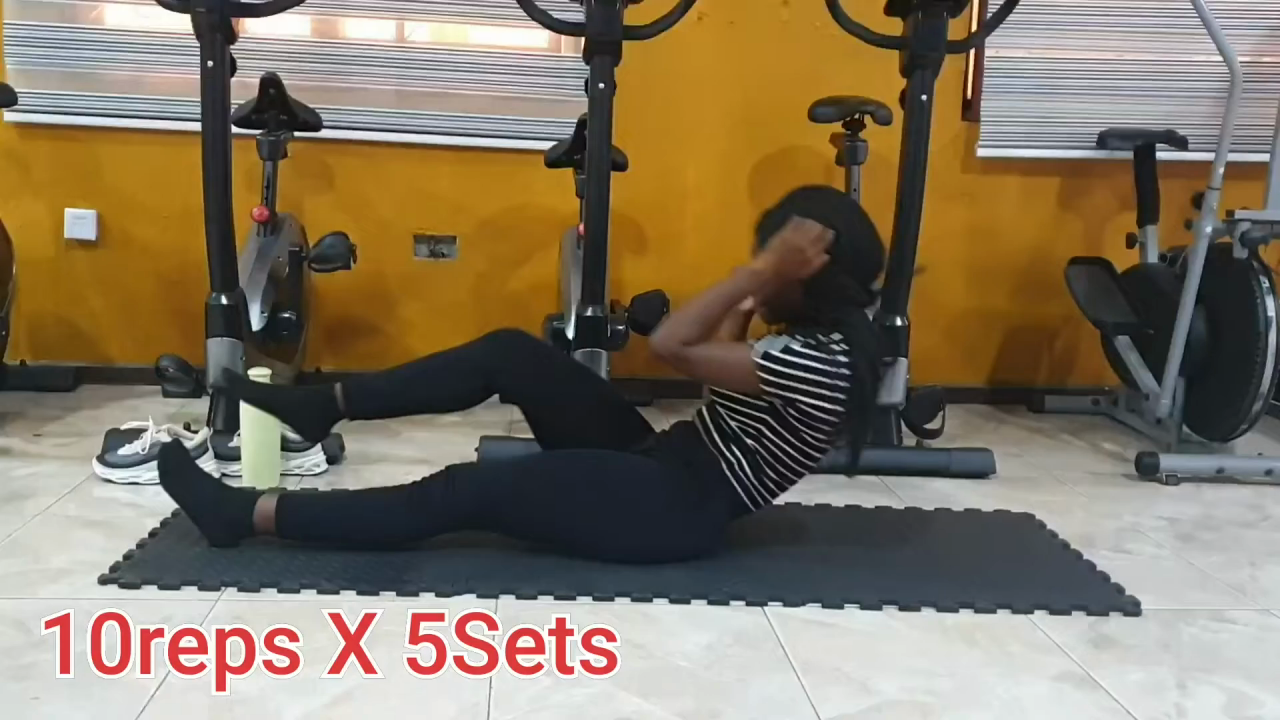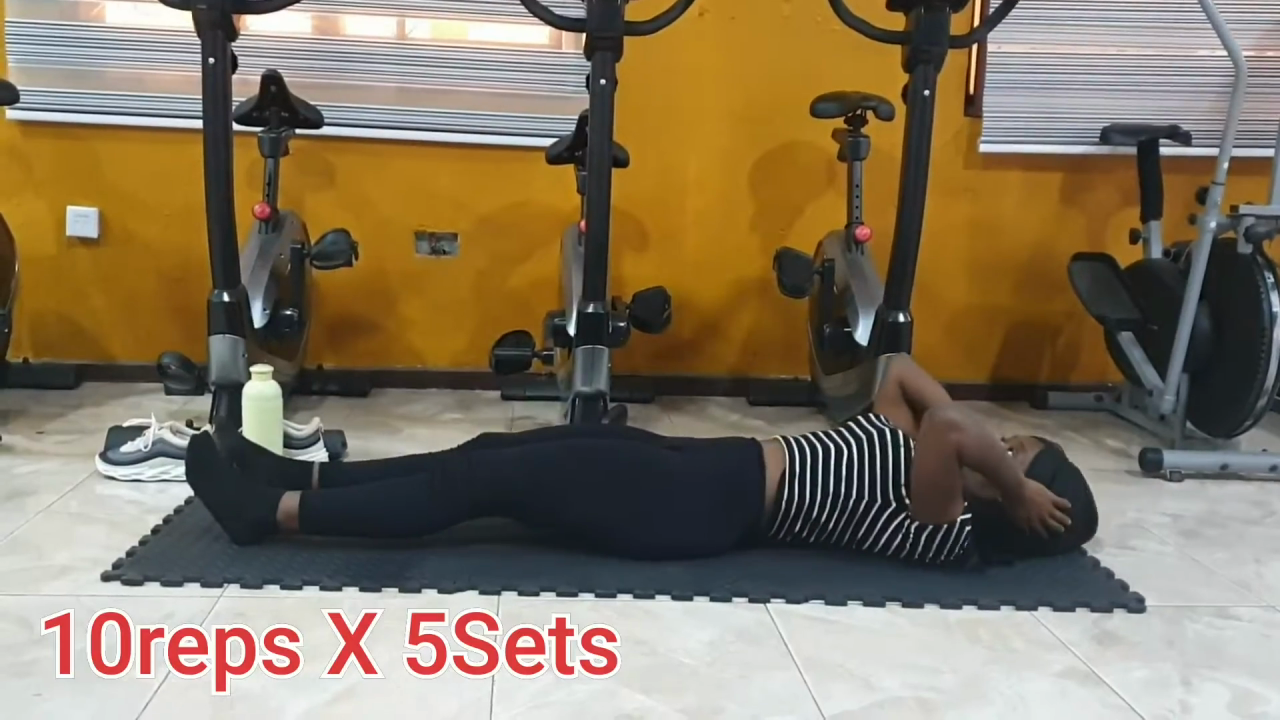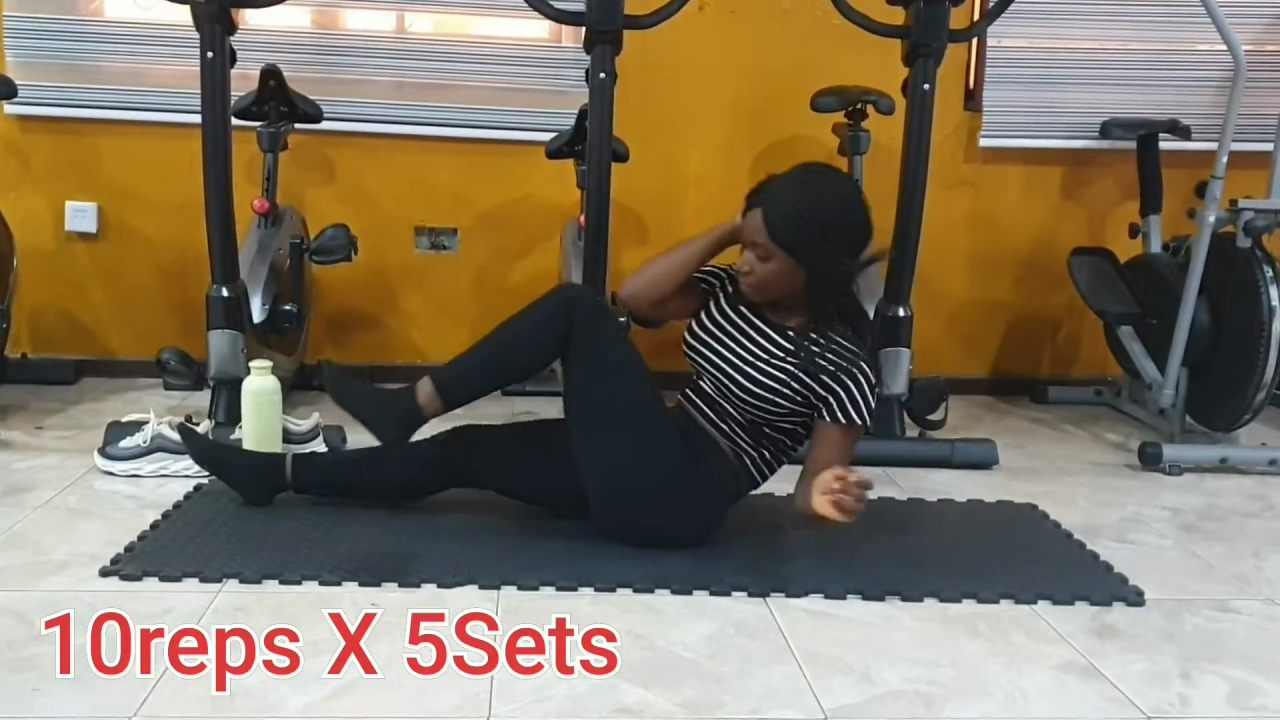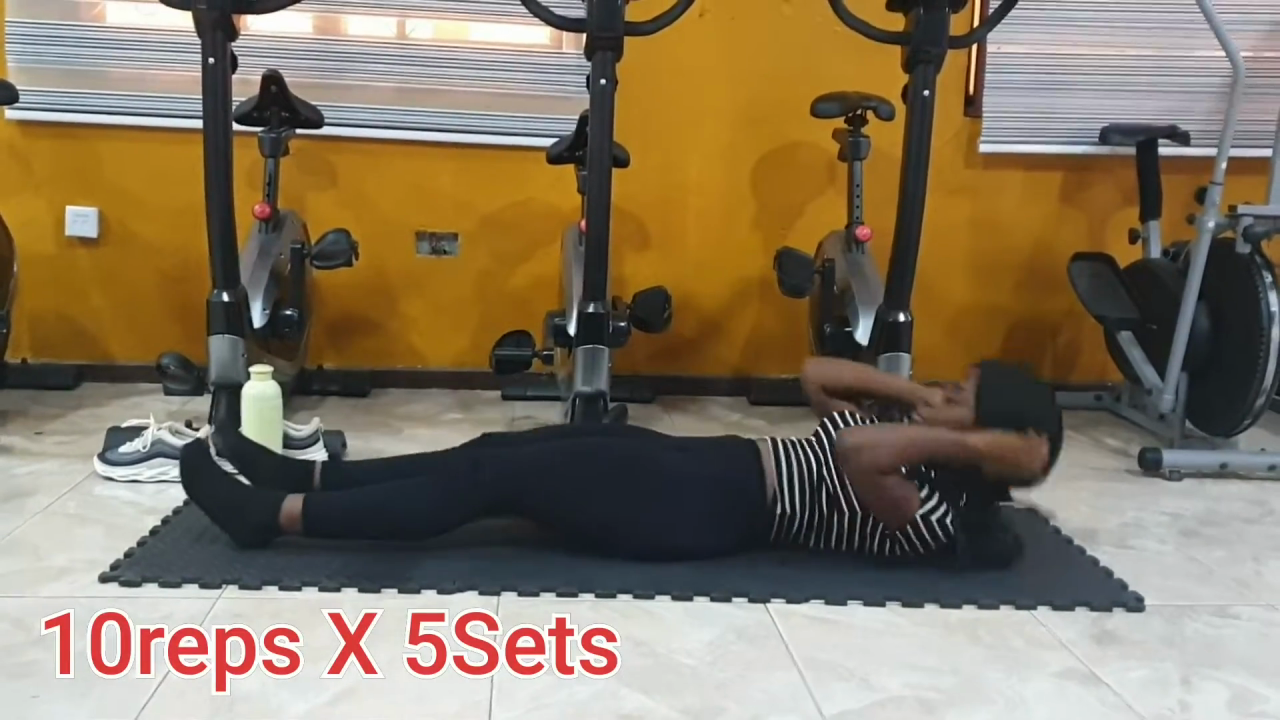
dt=1s
person 1, frame 1
left shoulder: (821, 365)
right shoulder: (809, 340)
left elbow: (670, 345)
right elbow: (704, 352)
left wrist: (758, 277)
right wrist: (746, 302)
left hip: (675, 510)
right hip: (655, 464)
left knee: (461, 495)
right knee: (510, 353)
left ankle: (248, 514)
right ankle: (321, 405)
person 1, frame 2
left shoulder: (945, 526)
right shoulder: (906, 450)
left elbow: (951, 431)
right elbow: (898, 370)
left wrist: (1013, 488)
right wrist: (978, 438)
left hip: (698, 508)
right hip: (701, 466)
left knee: (482, 483)
right knee: (490, 451)
left ankle: (271, 511)
right ankle: (304, 476)
person 1, frame 3
left shoulder: (839, 368)
right shoulder: (730, 292)
left elbow: (812, 486)
right elbow: (633, 295)
left wrist: (827, 498)
right wrist: (723, 230)
left hip: (670, 502)
right hip: (632, 473)
left knee: (571, 307)
right knee: (459, 454)
left ankle: (412, 404)
right ankle: (272, 474)
person 1, frame 4
left shoulder: (926, 515)
right shoulder: (905, 452)
left elbow: (858, 453)
right elbow: (817, 373)
left wrist: (984, 453)
right wrist: (917, 395)
left hip: (699, 510)
right hip: (699, 465)
left knee: (489, 480)
right knee: (494, 450)
left ankle: (275, 515)
right ankle: (305, 475)
